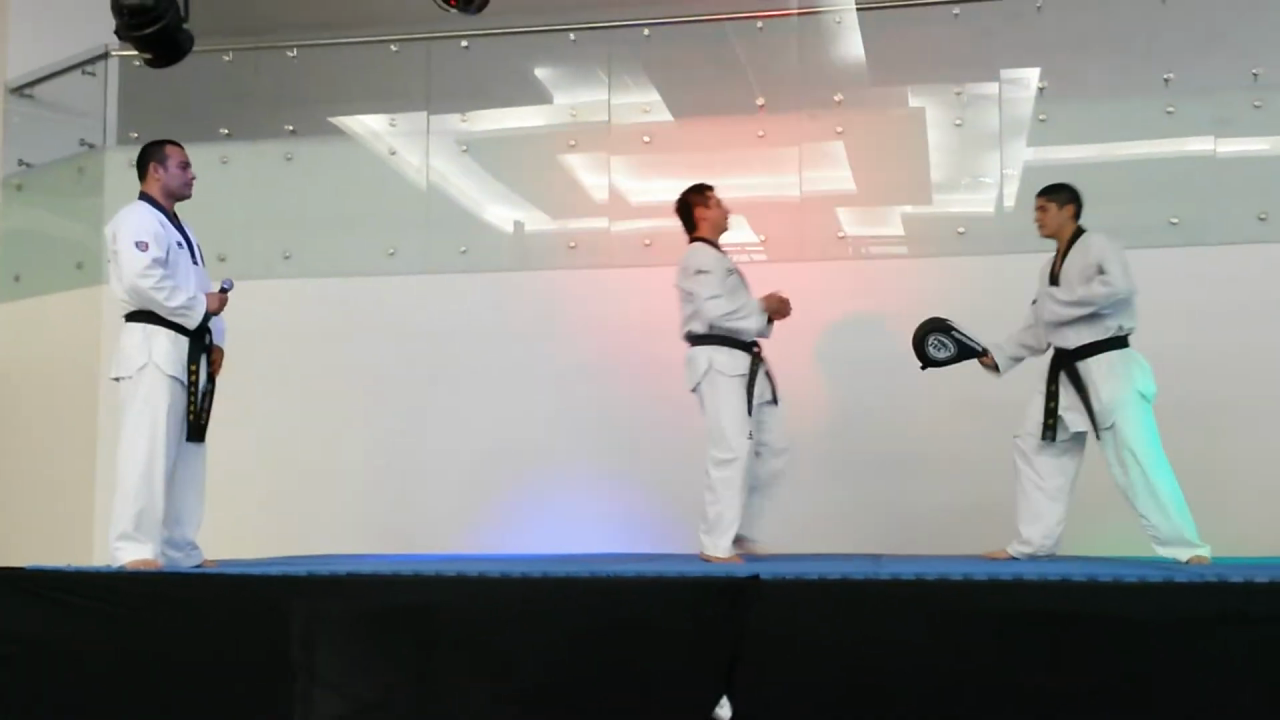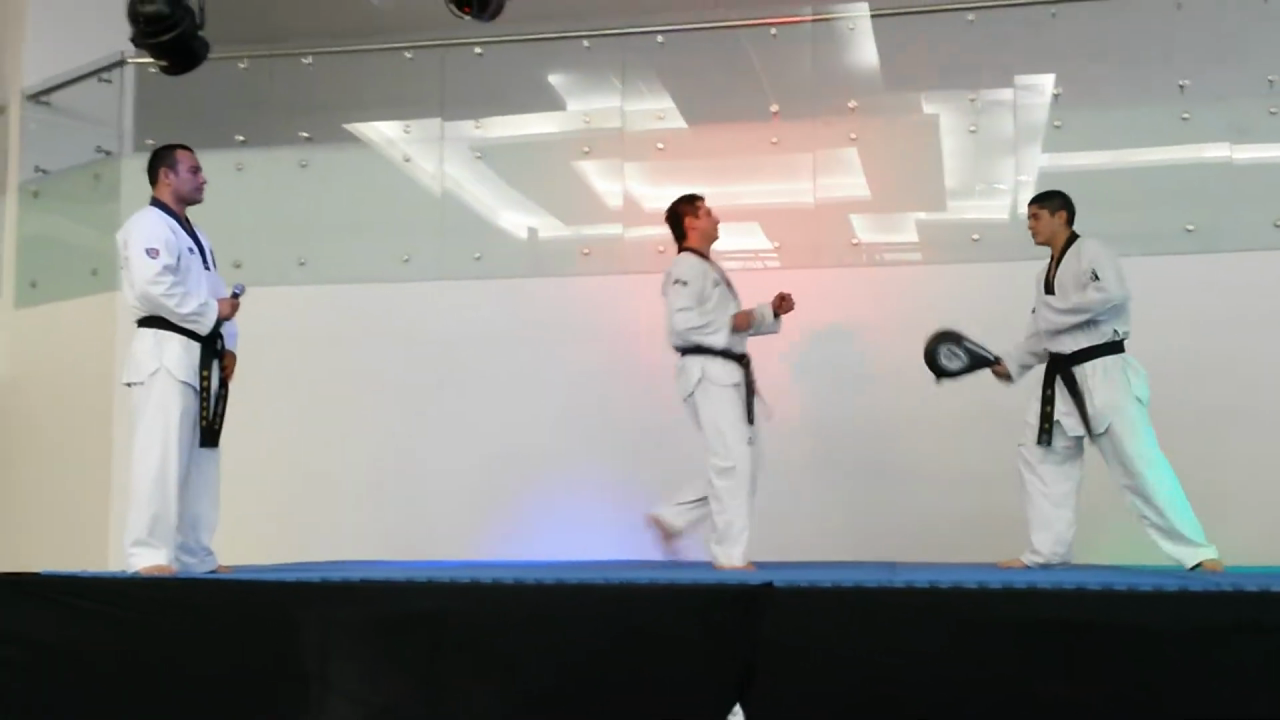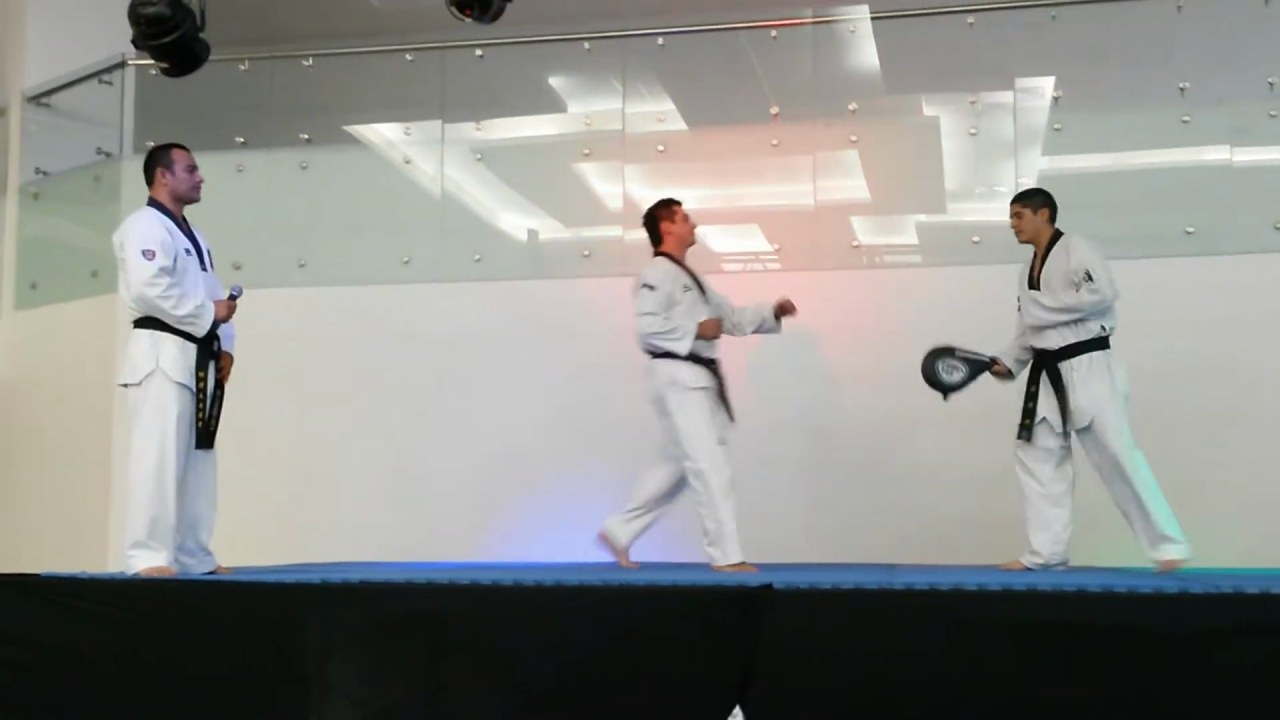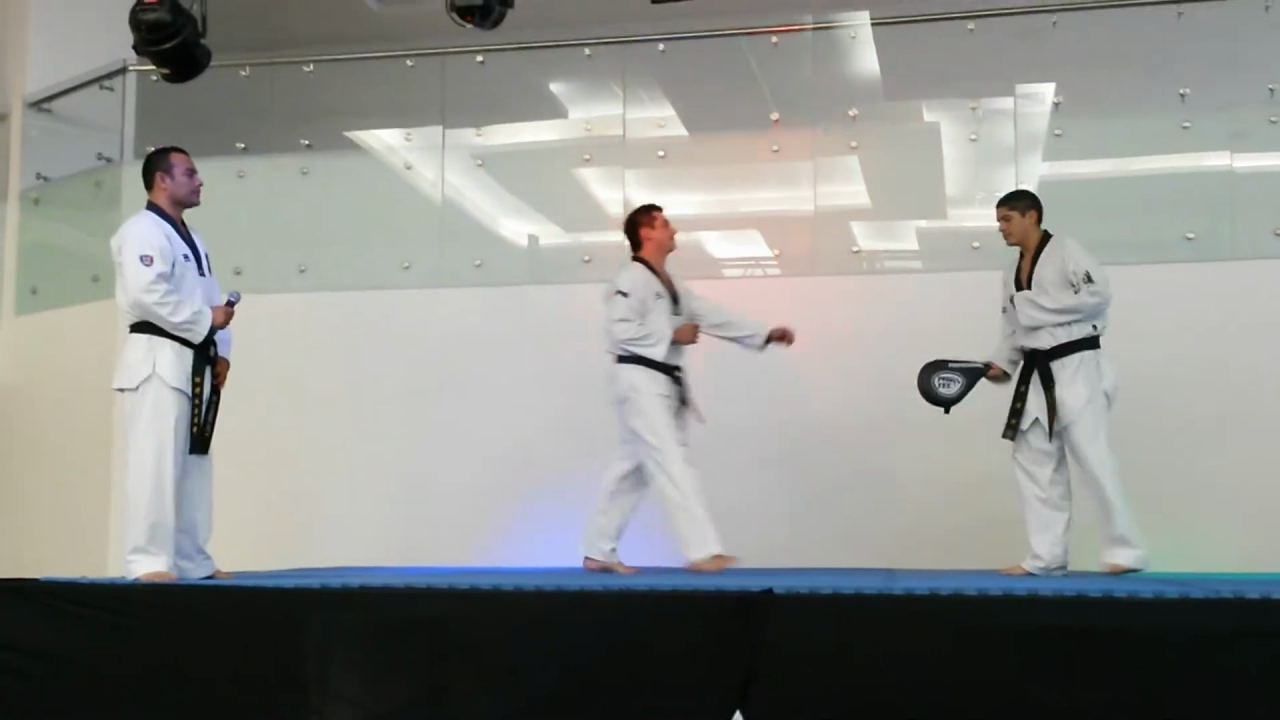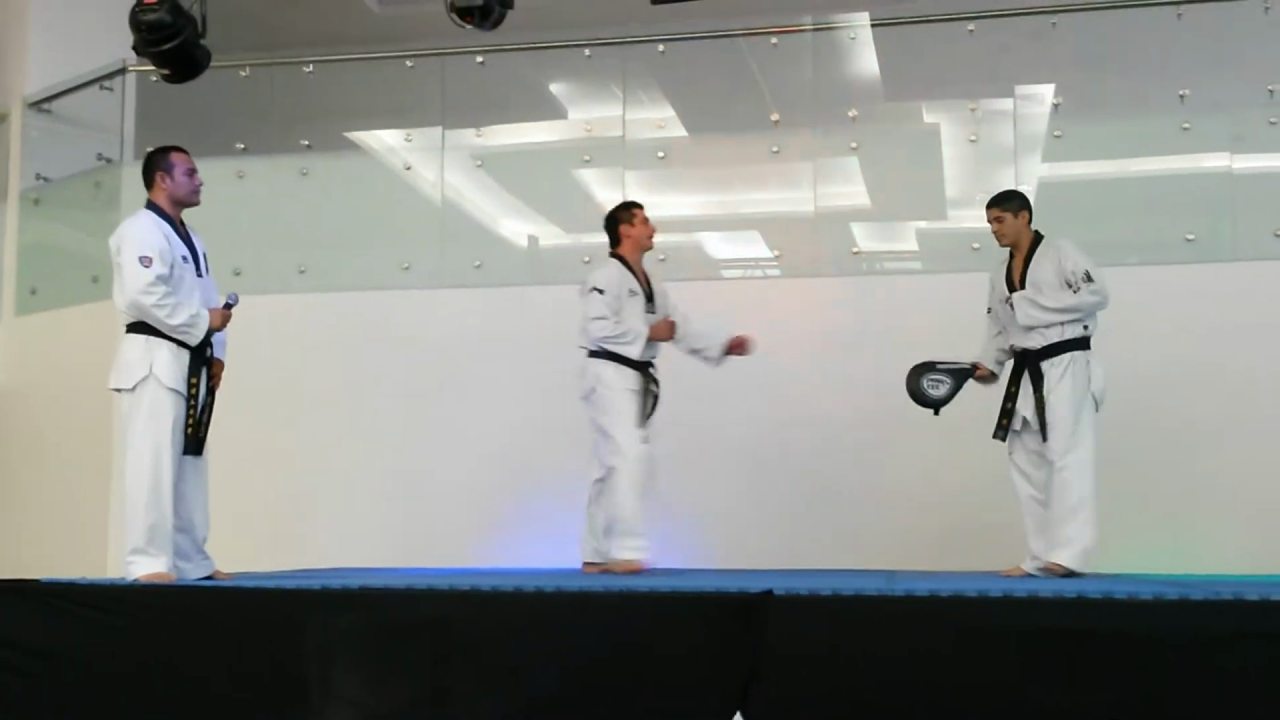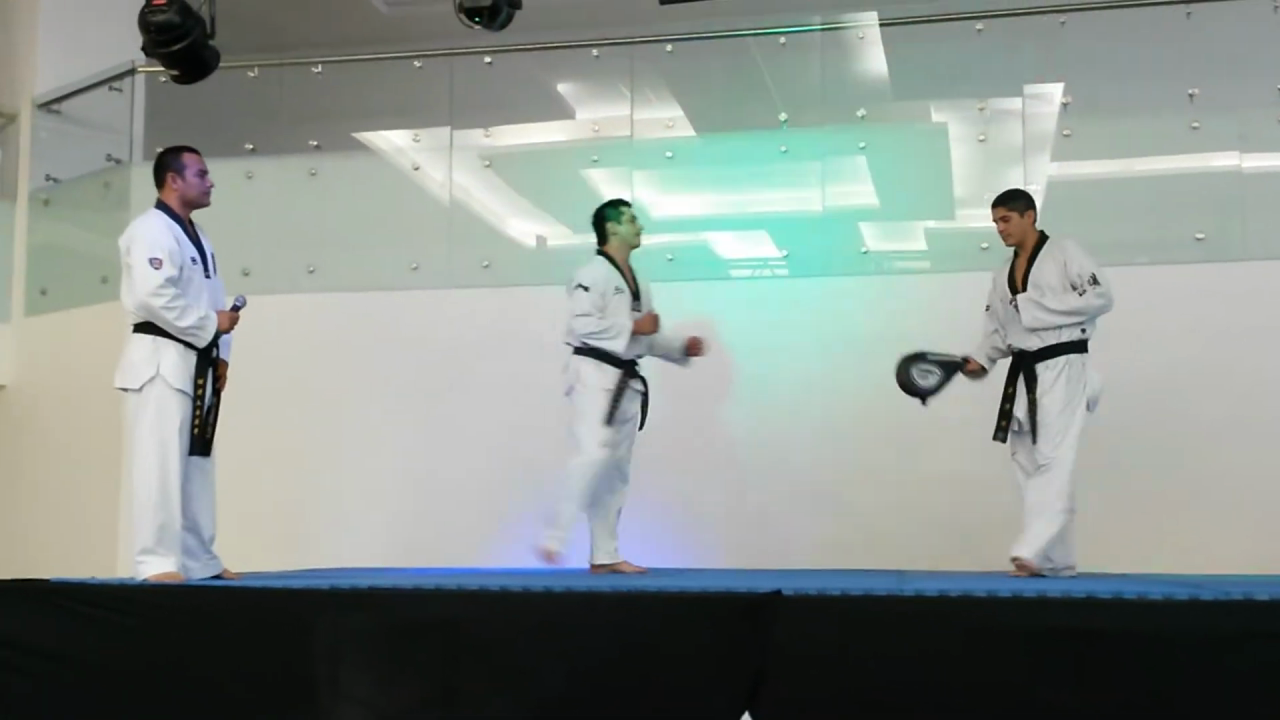
dt=0.1s
person 1, frame 1
left shoulder: (181, 231)
right shoulder: (137, 219)
left elbow: (200, 291)
right elbow: (141, 280)
left wrist: (214, 339)
right wrist: (199, 306)
left hip: (186, 351)
right hip: (153, 347)
left knee: (186, 453)
right knee: (148, 449)
left ankle: (178, 548)
right ankle: (133, 549)
person 1, frame 2
left shoulder: (194, 235)
right shoulder: (148, 225)
left elbow: (213, 294)
right elbow: (152, 287)
left wrist: (226, 343)
right wrist: (210, 313)
left hip: (199, 357)
right hip: (165, 353)
left knee: (200, 457)
right knee: (161, 455)
left ankle: (193, 554)
right ankle: (148, 554)
person 1, frame 3
left shoulder: (192, 235)
right shoulder: (144, 226)
left elbow: (211, 295)
right elbow: (148, 288)
left wrist: (223, 344)
right wrist: (207, 314)
left hip: (195, 358)
right hip: (162, 354)
left knee: (197, 460)
right knee: (159, 456)
left ankle: (192, 555)
right ankle: (148, 556)
person 1, frame 4
left shoulder: (192, 239)
right shoulder: (142, 230)
left elbow: (208, 300)
right elbow: (145, 294)
left wrist: (220, 349)
right wrist: (204, 320)
left hip: (192, 363)
right hip: (158, 359)
left knee: (193, 464)
right knee: (157, 462)
left ankle: (191, 559)
right ankle: (148, 560)
person 1, frame 5
left shoulder: (189, 237)
right shoulder: (142, 230)
left elbow: (205, 299)
right elbow: (143, 296)
left wrist: (214, 351)
right wrist: (201, 323)
left hip: (187, 364)
right hip: (154, 361)
left knee: (189, 465)
right knee: (154, 463)
left ankle: (189, 559)
right ankle: (147, 562)
person 1, frame 6
left shoulder: (197, 237)
right shoulder: (151, 231)
left elbow: (211, 300)
right elbow: (153, 297)
left wrist: (219, 353)
right wrist: (209, 326)
left hip: (194, 364)
right hip: (161, 361)
left knee: (195, 464)
right knee: (161, 463)
left ankle: (197, 558)
right ankle: (157, 561)
person 2, frame 1
left shoulder: (1096, 247)
right shoulder: (1053, 262)
left elbow: (1116, 290)
right elbow: (1038, 327)
left wrist: (1054, 301)
right wrist: (1000, 355)
left hip: (1107, 366)
right hip: (1067, 373)
left knee: (1139, 460)
right knee: (1036, 451)
left ankle: (1187, 546)
right ankle: (1033, 542)
person 2, frame 2
left shoulder: (1090, 252)
right shoulder: (1050, 271)
left elbow: (1110, 296)
right elbow: (1042, 335)
left wrist: (1049, 309)
right wrist: (1011, 363)
left hip: (1104, 372)
right hip: (1061, 379)
left knee: (1139, 463)
right knee: (1038, 458)
left ankle: (1195, 550)
right ankle: (1046, 551)
person 2, frame 3
left shoulder: (1075, 249)
right shoulder: (1030, 270)
left elbow: (1101, 295)
left wrist: (1041, 306)
right wrist: (1009, 361)
left hip: (1088, 367)
right hip: (1047, 374)
left knee: (1117, 457)
right knee: (1036, 459)
left ankle: (1166, 545)
right ankle: (1046, 553)
person 2, frame 4
left shoulder: (1066, 250)
right shoulder: (1015, 271)
left elbow: (1096, 296)
left wrist: (1036, 305)
right wrist: (1002, 363)
left hip: (1076, 367)
right hip: (1037, 375)
left knee: (1094, 459)
right knee: (1036, 464)
left ankle: (1124, 549)
right ankle: (1046, 557)
person 2, frame 5
left shoulder: (1061, 251)
right shoulder: (1001, 274)
left elbow: (1096, 295)
right elbow: (1000, 332)
left wrist: (1033, 305)
right wrist: (989, 362)
left hip: (1066, 367)
right hip: (1027, 374)
left knee: (1067, 459)
right knee: (1029, 466)
left ankle: (1067, 554)
right ankle: (1043, 557)
person 2, frame 6
left shoulder: (1065, 252)
right shoulder: (1002, 273)
left elbow: (1100, 298)
right elbow: (997, 330)
left wrist: (1038, 307)
right wrist: (981, 359)
left hip: (1061, 369)
right hip: (1024, 374)
left knee: (1052, 461)
right knee: (1030, 465)
left ankle: (1035, 551)
right ankle: (1053, 561)
person 3, frame 1
left shoulder: (715, 259)
right shoulder: (701, 257)
right elbow: (717, 311)
left wrist: (767, 313)
right wrist: (764, 307)
left hip: (738, 364)
right hip: (718, 363)
left knee: (772, 448)
right knee: (731, 453)
left ankle: (737, 530)
right ankle: (717, 546)
person 3, frame 2
left shoulder: (707, 269)
right shoulder: (686, 268)
left elbow: (726, 330)
right elbow: (683, 323)
left wrist: (771, 313)
right wrist: (731, 323)
left hip: (728, 375)
right hip: (709, 374)
left knee: (738, 460)
right knee: (732, 462)
left ankle: (670, 519)
right ankle: (731, 556)
person 3, frame 3
left shoulder: (688, 278)
right shoulder: (657, 273)
left elbow: (730, 317)
right elbow: (645, 326)
left wrist: (770, 314)
right wrist: (695, 330)
left hip: (697, 380)
right hip: (674, 377)
left knee: (678, 467)
right knee: (710, 464)
left ankle: (618, 530)
right ankle: (726, 554)
person 3, frame 4
left shoulder: (671, 285)
right shoulder: (632, 279)
left elbow: (714, 320)
right elbow: (620, 333)
left wrist: (766, 334)
right wrist: (672, 335)
left hip: (661, 384)
right hip: (640, 383)
left knee: (632, 470)
right knee: (673, 465)
left ankle: (599, 553)
right ankle: (703, 552)
person 3, frame 5
left shoulder: (650, 281)
right shoulder: (607, 276)
left elbow: (681, 332)
right elbow: (596, 331)
left wrist: (724, 345)
right wrist: (647, 331)
left hip: (635, 382)
right hip: (610, 376)
left knee: (612, 465)
right knee: (632, 457)
left ankle: (596, 555)
right ankle: (627, 551)
person 3, frame 6
left shoulder: (634, 280)
right shoulder: (593, 274)
left elbow: (645, 335)
right elbow: (579, 327)
left wrist: (681, 347)
right wrist: (632, 326)
left hip: (624, 381)
right hip: (595, 375)
left knee: (616, 468)
right knee: (590, 457)
left ankle: (606, 555)
right ankle: (553, 541)
